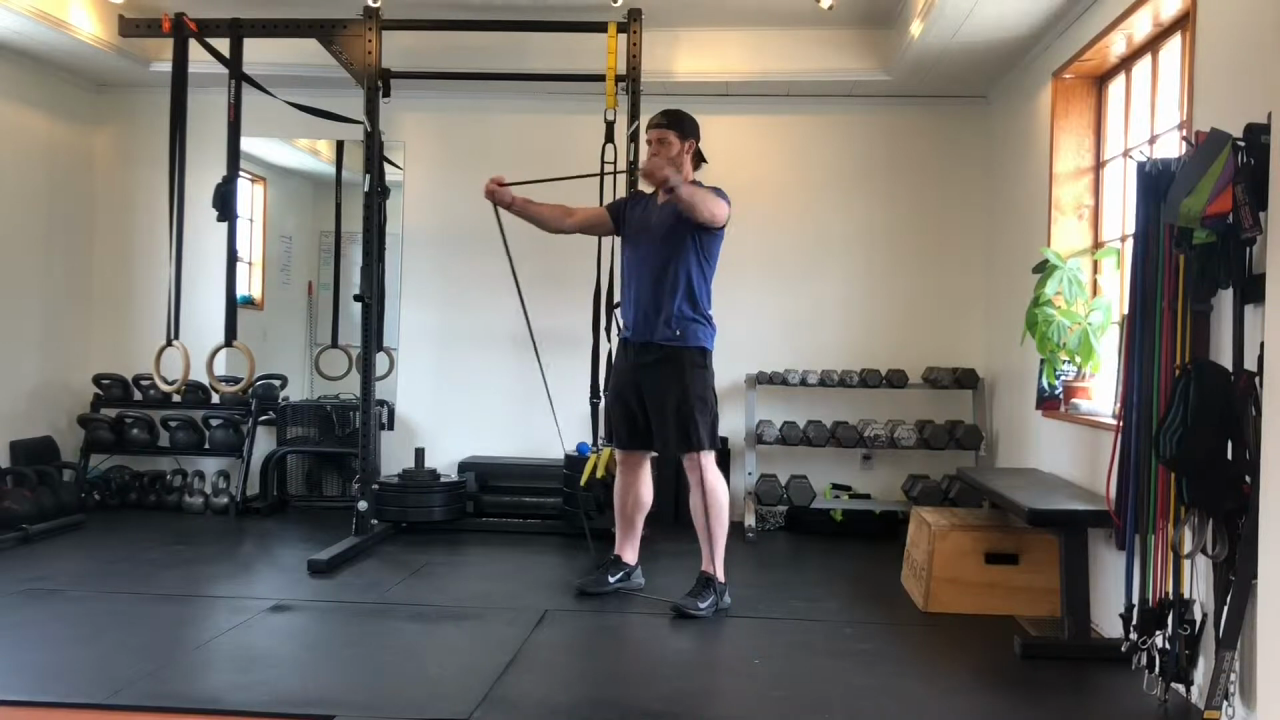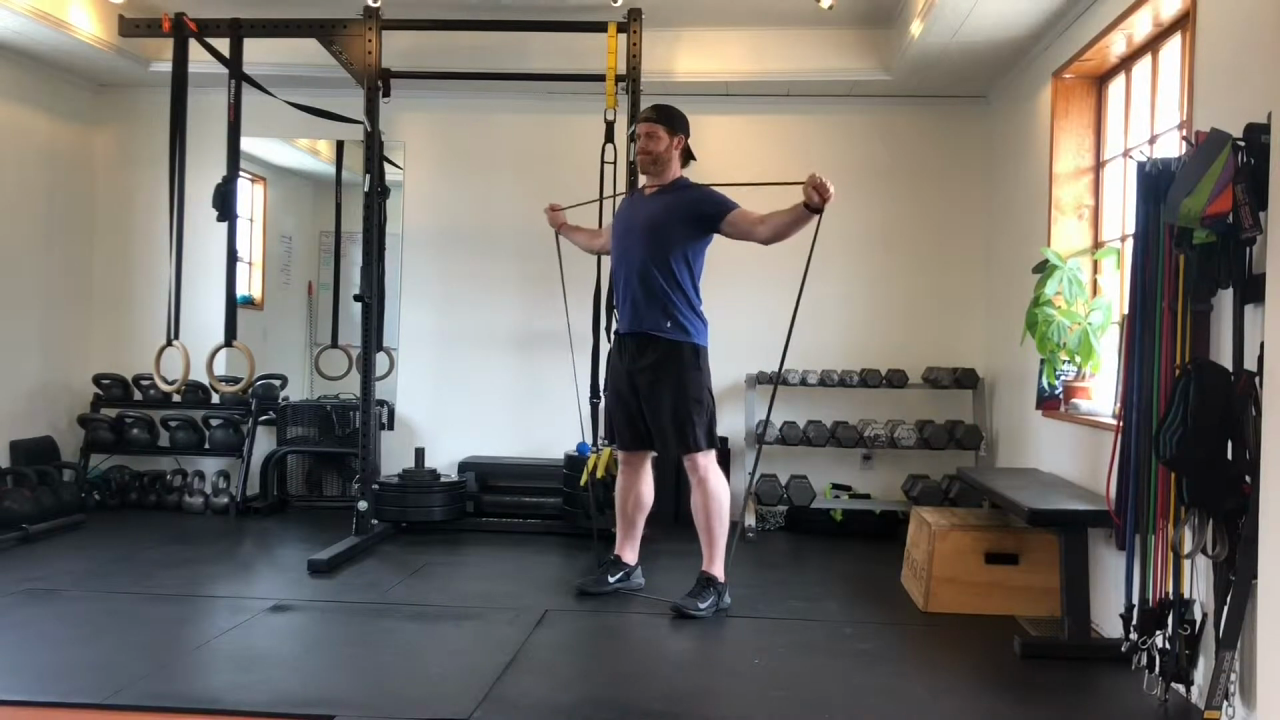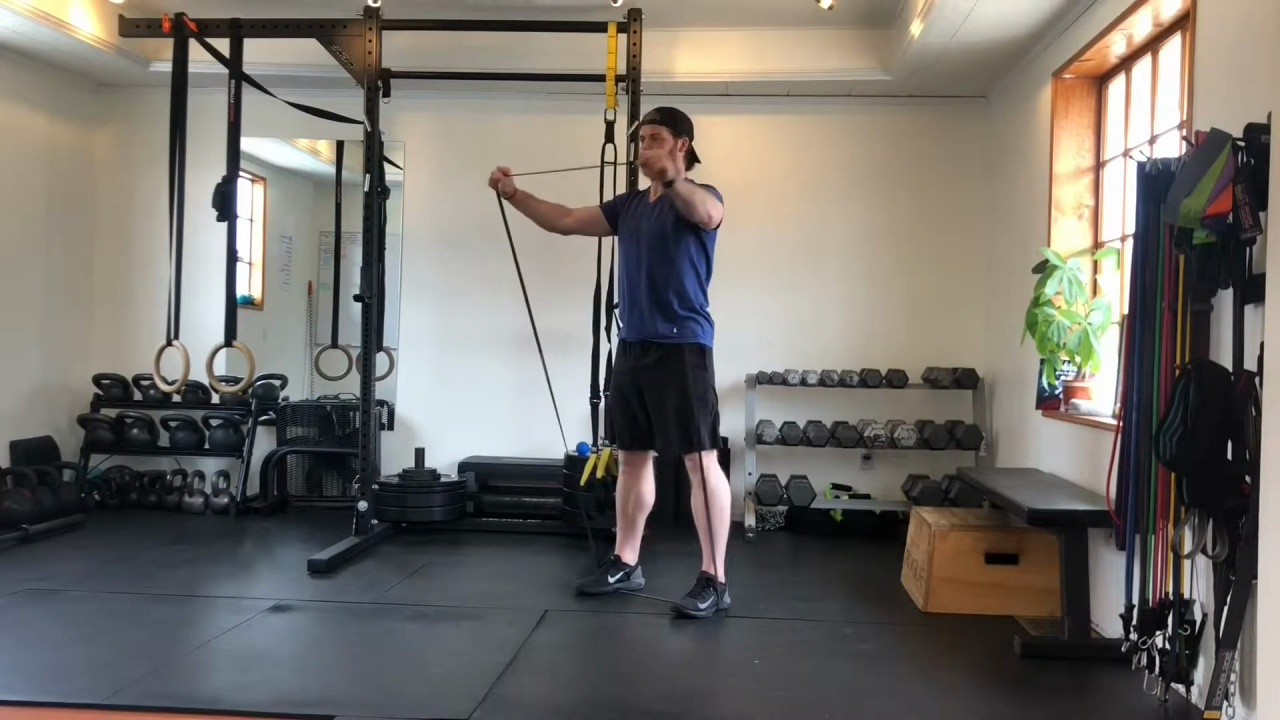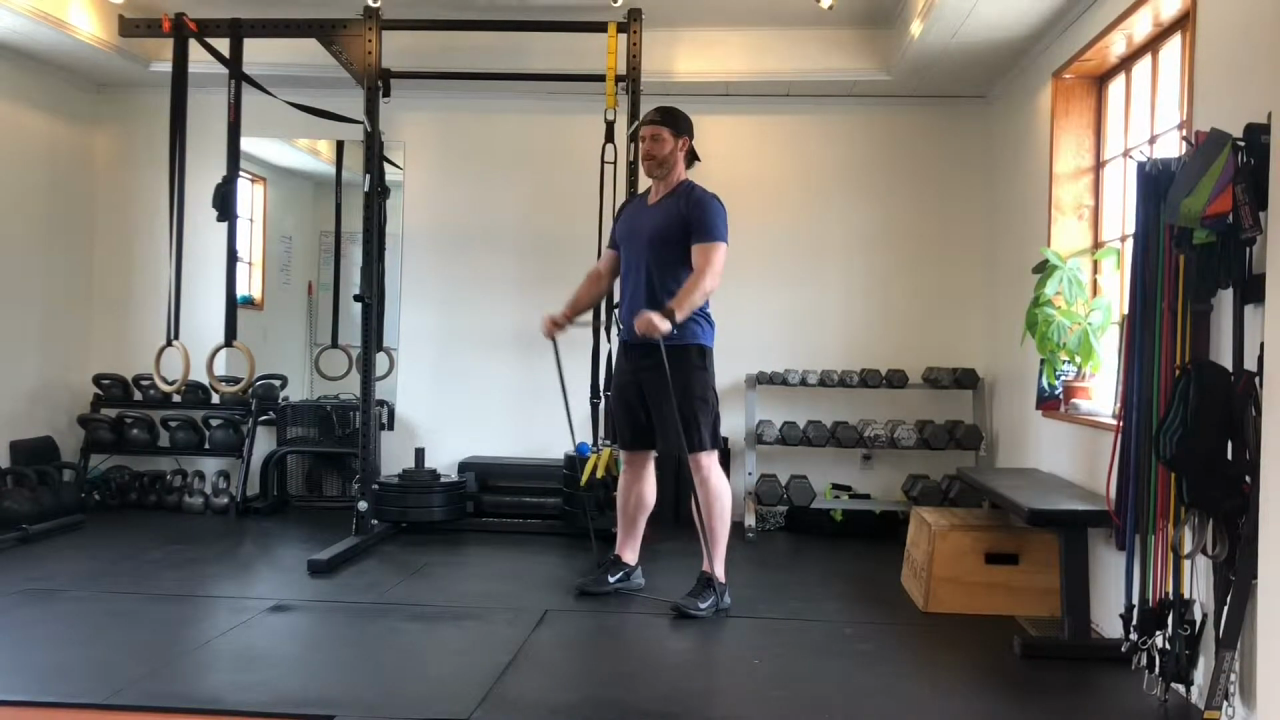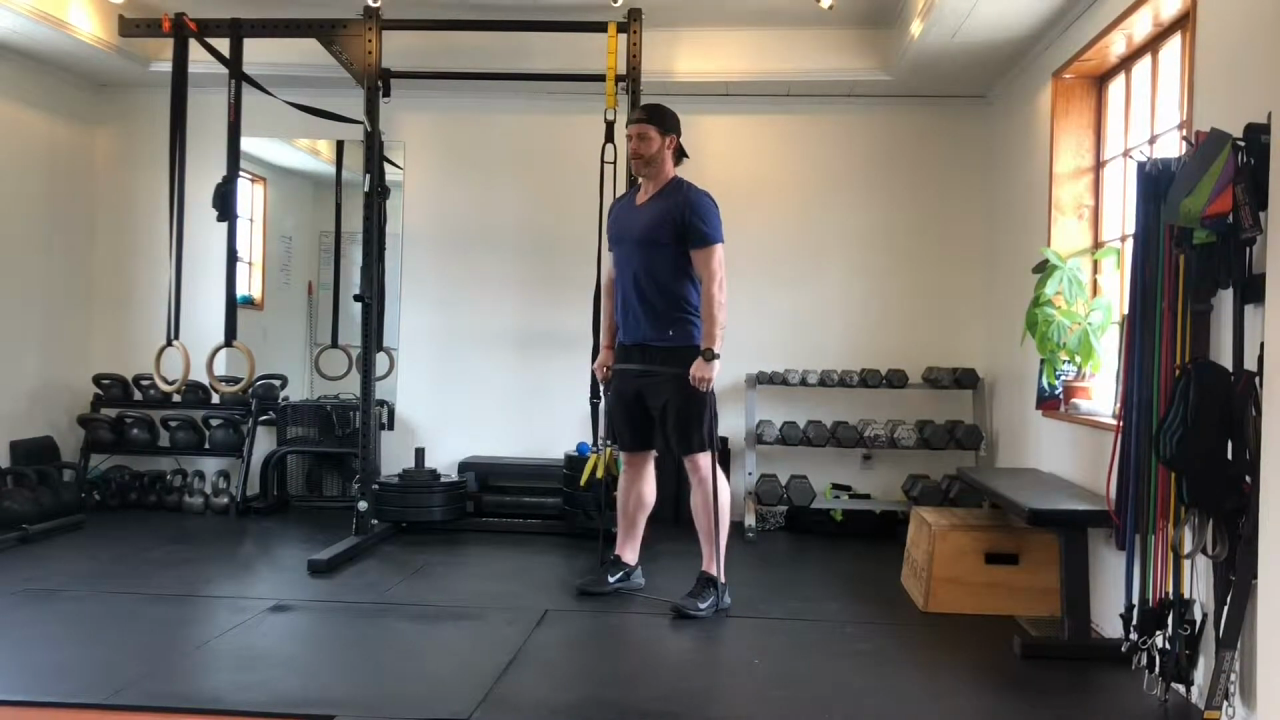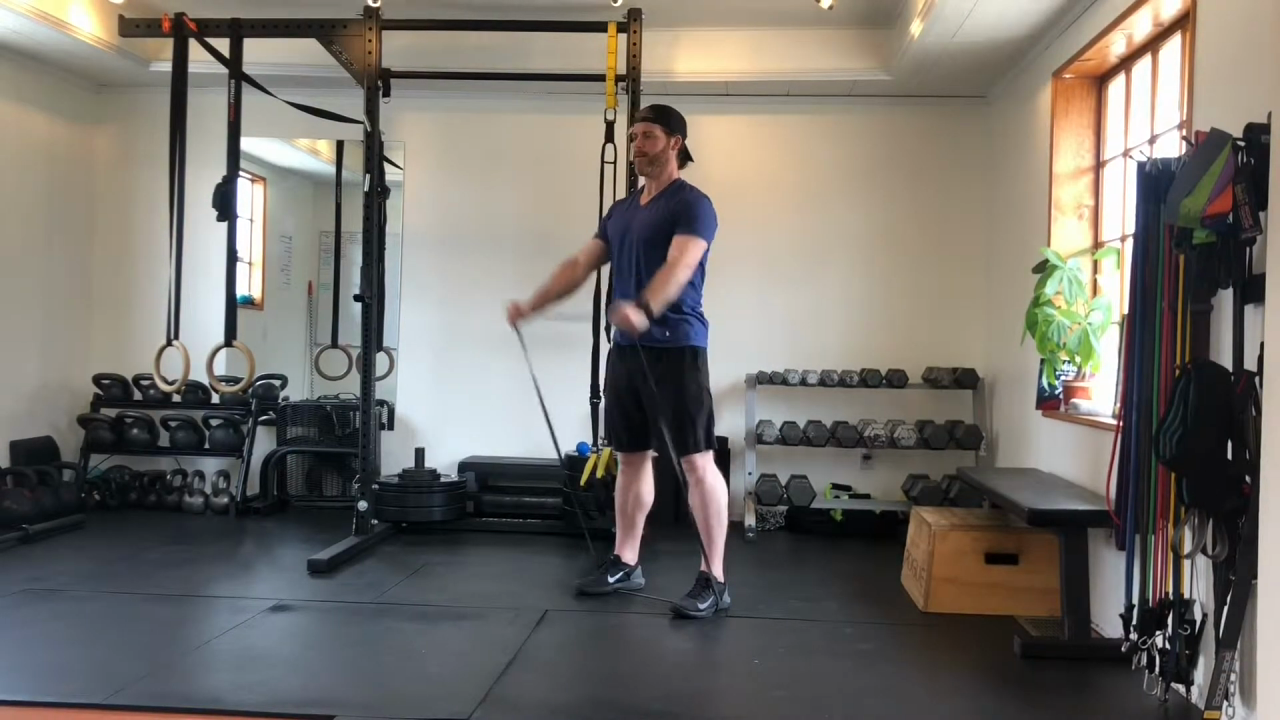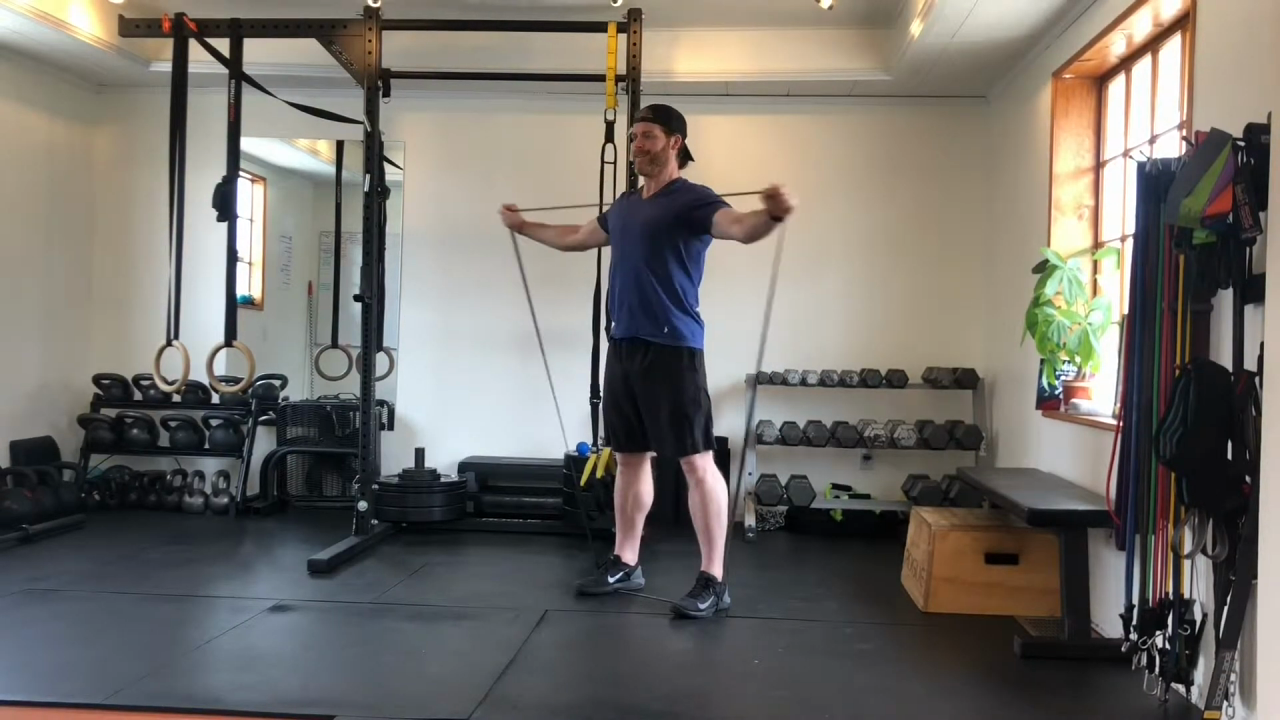
dt=0.7s
person 1, frame 1
left shoulder: (700, 201)
right shoulder: (634, 207)
left elbow: (714, 210)
right elbow: (568, 219)
left wrist: (674, 182)
right wrist: (512, 202)
left hip: (683, 348)
right hip: (633, 347)
left knee: (699, 462)
right knee: (630, 457)
left ankle: (714, 579)
right ankle: (625, 562)
person 1, frame 2
left shoulder: (696, 200)
right shoulder: (630, 203)
left elbow: (761, 228)
right elbow: (606, 242)
left wrist: (808, 208)
right wrist: (564, 228)
left hip: (675, 346)
right hip: (626, 345)
left knee: (698, 461)
right knee: (630, 458)
left ankle: (713, 579)
right ankle: (625, 563)
person 1, frame 3
left shoulder: (699, 197)
right shoulder: (629, 205)
left elbow: (708, 212)
right elbow: (565, 220)
left wrist: (671, 179)
right wrist: (514, 194)
left hip: (682, 346)
right hip: (632, 346)
left knee: (700, 460)
right knee: (632, 457)
left ankle: (714, 580)
right ankle: (625, 563)
person 1, frame 4
left shoulder: (701, 205)
right shoulder: (631, 210)
left elbow: (708, 272)
right elbow: (603, 273)
left wrist: (668, 316)
right wrist: (566, 313)
left hip: (681, 350)
right hip: (632, 350)
left knee: (701, 461)
right knee: (633, 458)
left ankle: (714, 579)
right ankle: (624, 562)
person 1, frame 5
left shoulder: (693, 203)
right shoulder: (621, 208)
left elbow: (713, 283)
left wrist: (709, 353)
right wrist: (607, 346)
left hip: (678, 353)
right hip: (631, 352)
left knee: (699, 462)
right knee: (634, 458)
left ankle: (713, 580)
right ankle: (625, 563)
person 1, frame 6
left shoulder: (692, 204)
right shoulder: (622, 210)
left elbow: (679, 267)
right elbow: (581, 264)
left wrist: (642, 309)
right wrist: (534, 304)
left hip: (673, 349)
right hip: (624, 350)
left knee: (696, 460)
right knee: (632, 456)
left ankle: (713, 579)
right ankle: (624, 562)
person 1, frame 7
left shoulder: (689, 200)
right shoulder: (626, 204)
left elbow: (736, 226)
right elbow: (575, 238)
left wrist: (772, 214)
right wrist: (522, 226)
left hip: (672, 349)
right hip: (624, 347)
left knee: (695, 459)
right knee: (630, 457)
left ankle: (713, 580)
right ankle: (625, 564)
